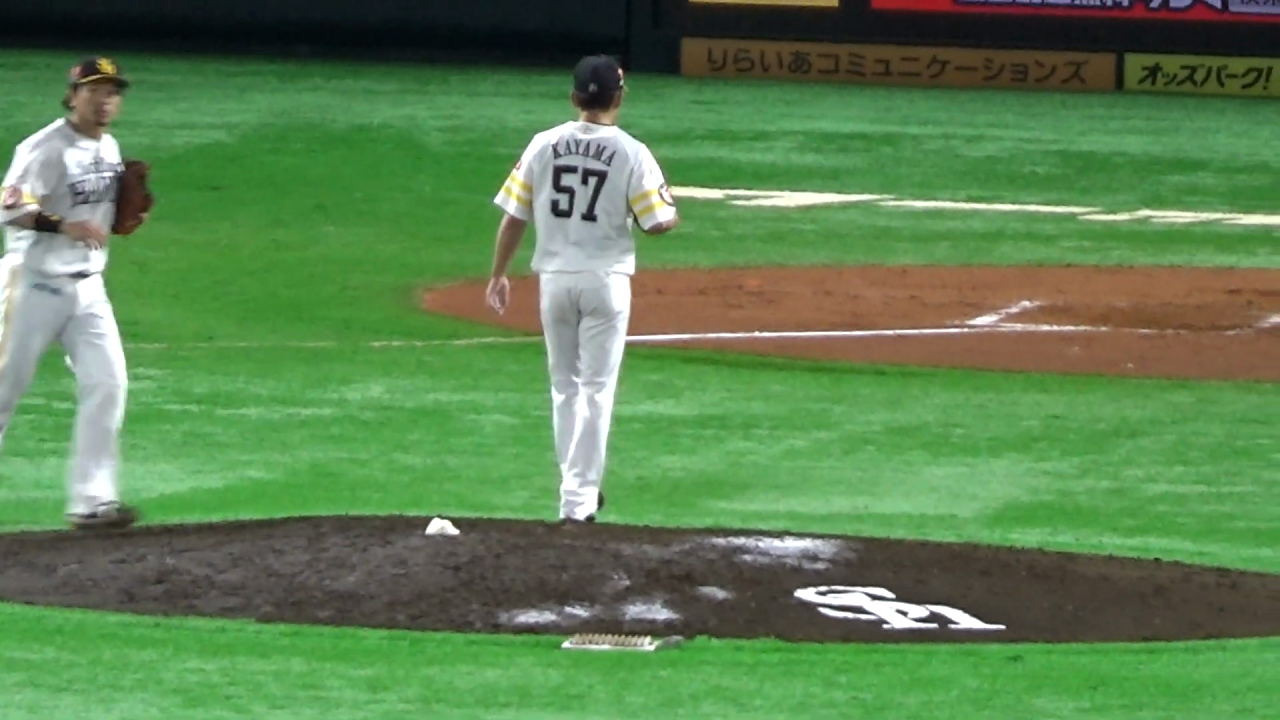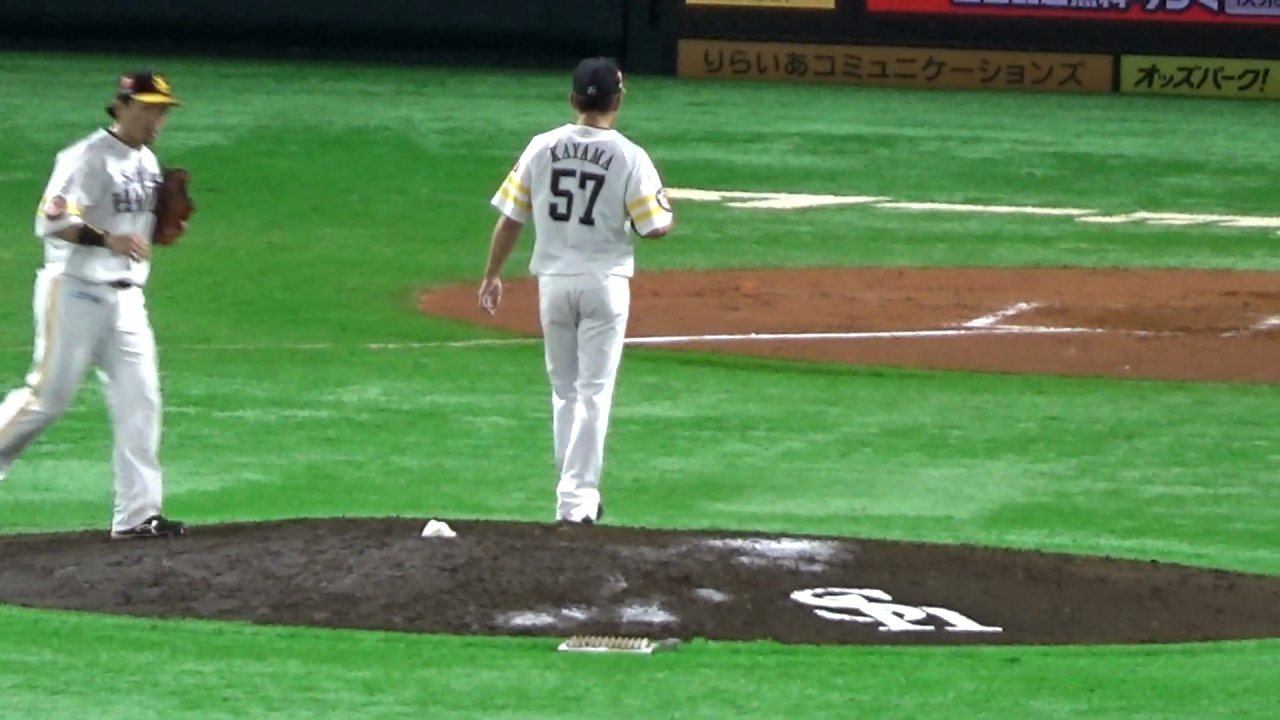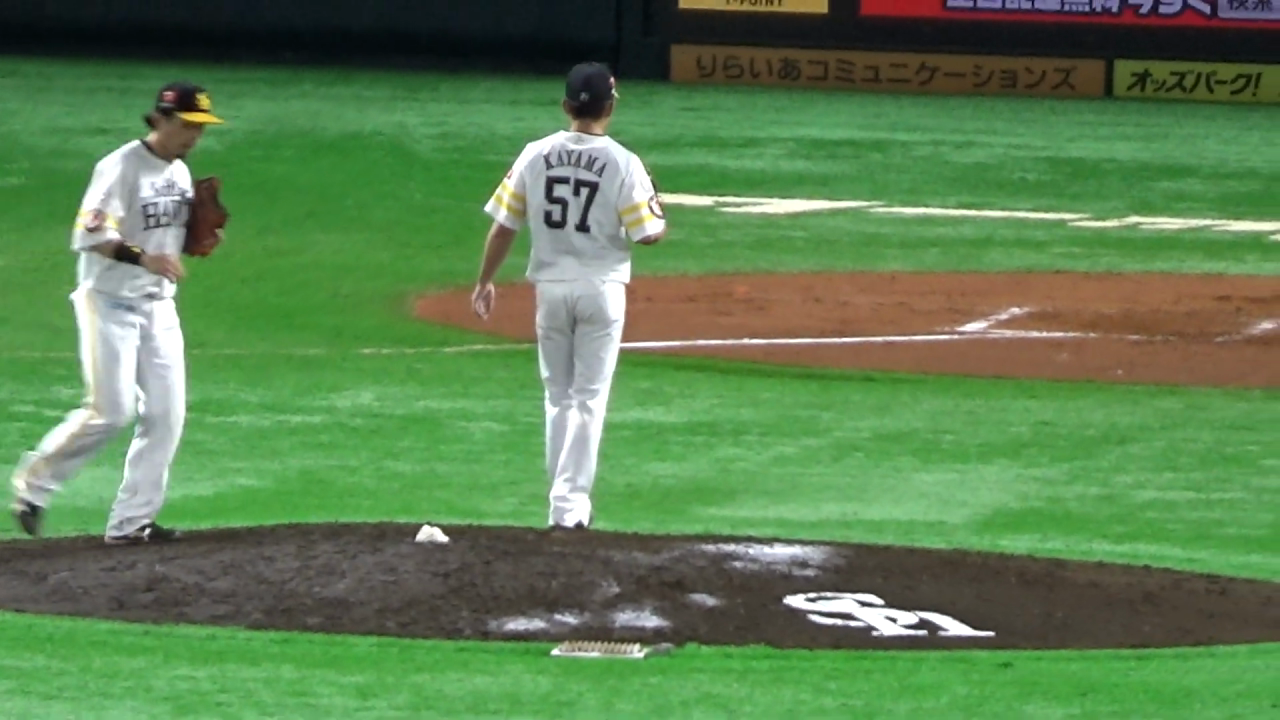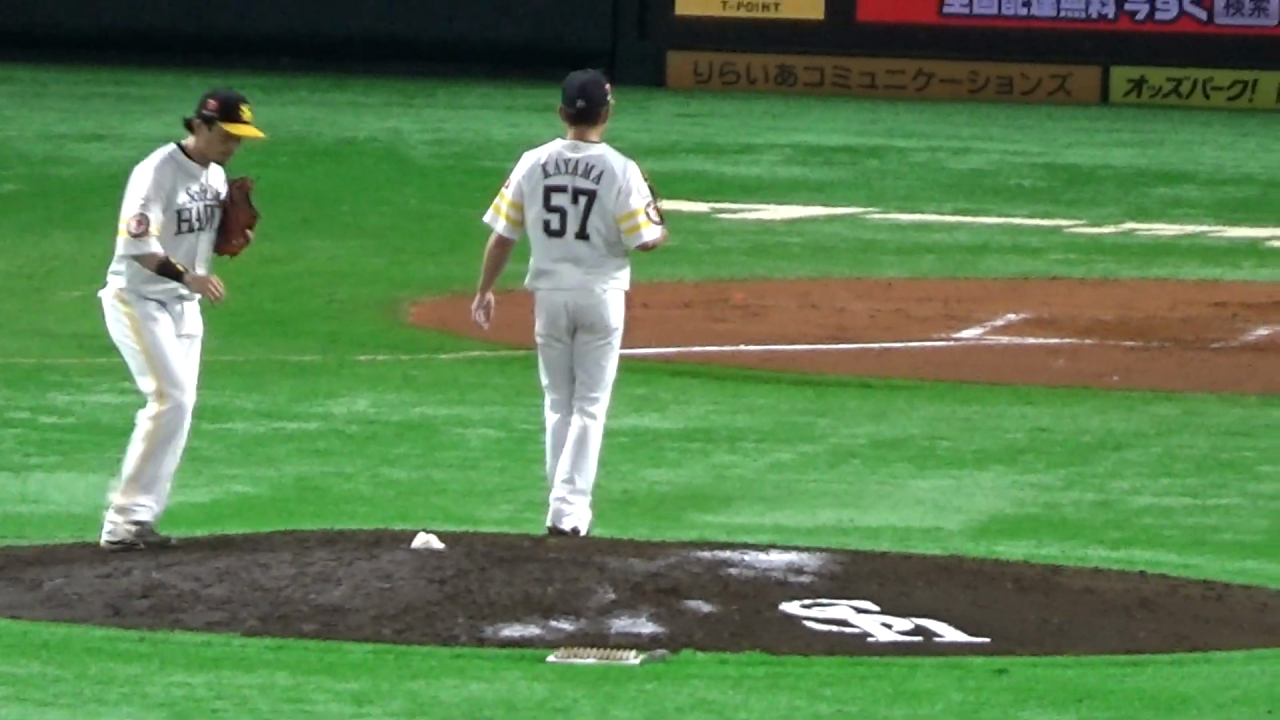
dt=0.1s
person 1, frame 1
left shoulder: (543, 144)
right shoulder: (630, 152)
left elbow: (514, 217)
right elbow: (658, 223)
left wrist: (498, 275)
right wrist: (674, 217)
left hip: (555, 278)
right hip: (605, 280)
left knee: (566, 387)
right knee: (595, 390)
left ankle: (577, 491)
right ankle: (578, 501)
person 1, frame 2
left shoulder: (541, 147)
right shoulder: (629, 156)
left elbow: (510, 218)
right elbow: (654, 227)
left wrist: (491, 275)
right wrist: (670, 218)
left hip: (554, 281)
right hip: (604, 284)
left knee: (565, 392)
right knee: (594, 395)
left ankle: (578, 495)
right ankle: (576, 502)
person 1, frame 3
left shoulder: (535, 154)
right shoulder: (623, 162)
left elbow: (503, 225)
right elbow: (647, 234)
left wrist: (484, 281)
right wrist: (663, 224)
left hip: (550, 288)
right hip: (601, 290)
left knee: (558, 399)
right knee: (588, 400)
left ankle: (568, 501)
right ankle: (569, 507)
person 1, frame 4
left shoulder: (532, 163)
right shoulder: (620, 169)
left elbow: (503, 235)
right elbow: (645, 240)
left wrist: (484, 291)
right wrist: (661, 231)
left hip: (549, 296)
right hip: (599, 296)
left knee: (559, 406)
right knee: (590, 407)
left ankle: (567, 510)
right ankle: (568, 511)
person 2, frame 1
left shoulder: (111, 146)
right shoulder: (44, 147)
right wrist: (65, 225)
left hip: (86, 285)
left knee: (108, 386)
left ankle: (94, 502)
person 2, frame 2
left shoulder: (148, 160)
right shoulder: (87, 156)
right elbow: (51, 220)
right wrist: (107, 239)
left hip: (126, 297)
right hip: (75, 292)
left knee: (140, 401)
right knee: (46, 399)
left ankle: (137, 513)
person 2, frame 3
left shoulder: (180, 174)
right shoulder: (122, 168)
right elbow: (89, 237)
right wrist: (144, 258)
left hip: (159, 306)
right hip: (105, 303)
left knee: (166, 414)
right knee: (109, 412)
left ankle: (132, 520)
right ankle: (34, 483)
person 2, frame 4
left shoulder: (217, 176)
right shoulder: (159, 170)
right elbow: (133, 243)
right wrist: (186, 276)
left hip: (183, 306)
right hip: (138, 300)
left knee: (177, 416)
right knee: (171, 399)
left ankle: (123, 525)
right ankle: (131, 511)
